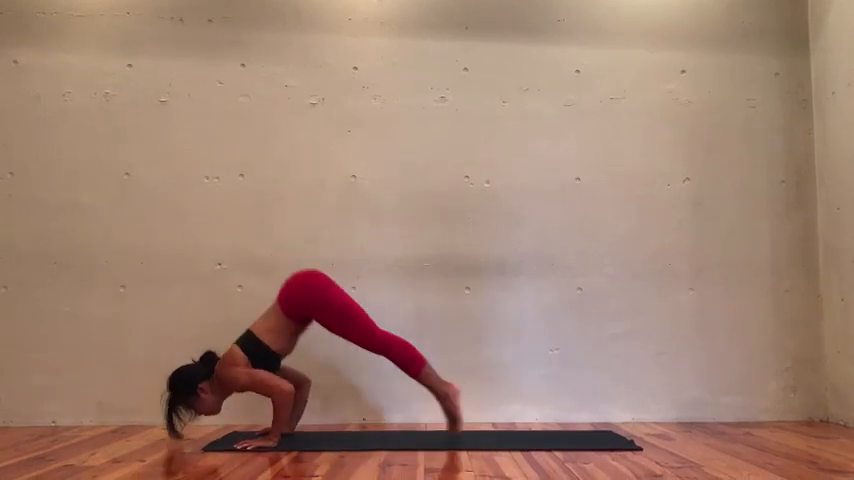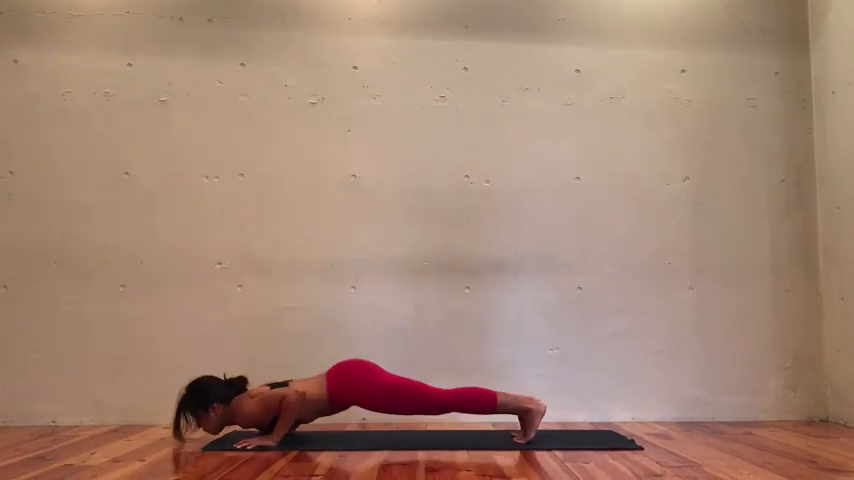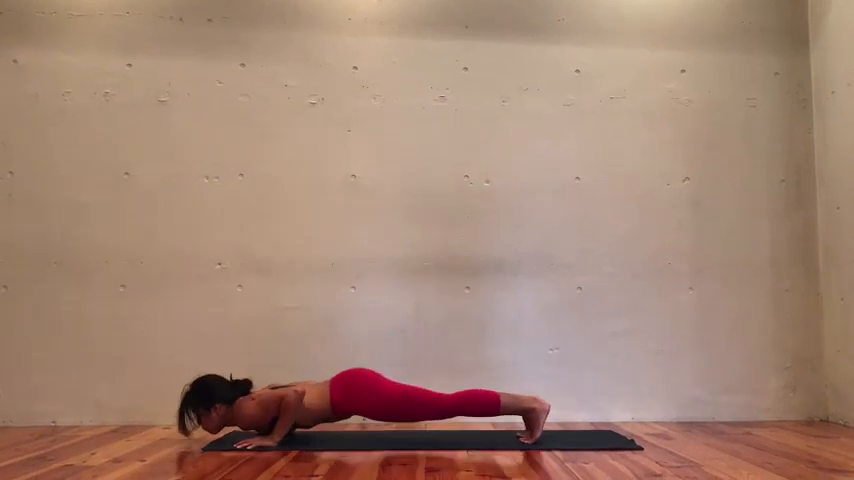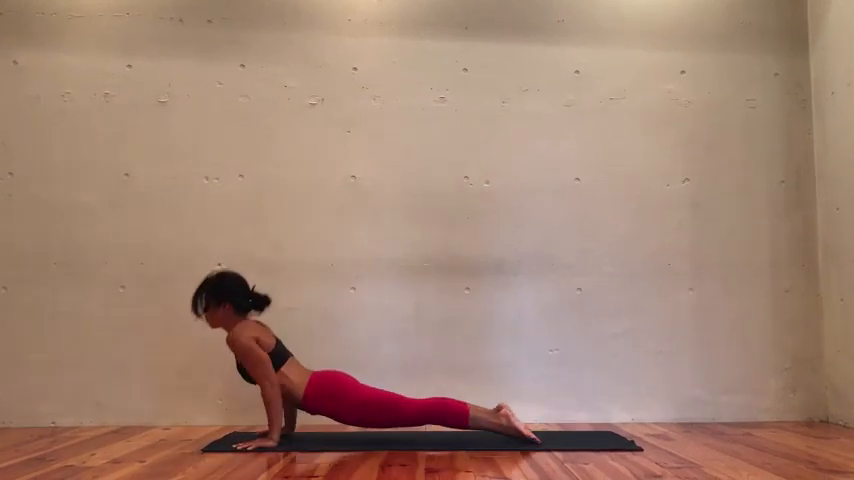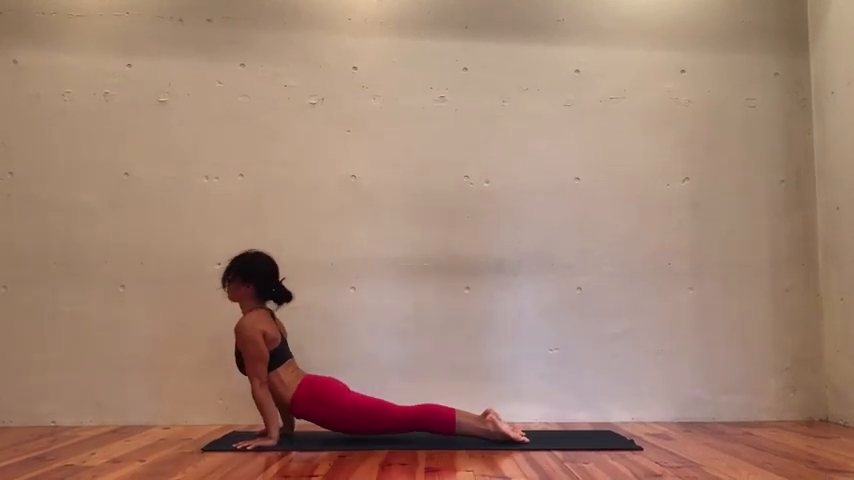
dt=0.5s
person 1, frame 1
left shoulder: (228, 375)
right shoulder: (234, 368)
left elbow: (285, 391)
right elbow: (302, 383)
left wrist: (273, 436)
right wrist: (285, 429)
left hip: (308, 292)
right hip: (305, 291)
left knee: (377, 340)
right knee: (375, 340)
left ankle: (444, 392)
person 1, frame 2
left shoulder: (244, 411)
right shoulder: (246, 400)
left elbow: (294, 396)
left wrist: (273, 437)
right wrist: (276, 428)
left hip: (351, 383)
right hip: (348, 378)
left knee: (440, 400)
right knee: (438, 400)
left ankle: (525, 405)
right ankle: (521, 404)
person 1, frame 3
left shoulder: (247, 413)
right shoulder: (250, 399)
left elbow: (294, 394)
left wrist: (273, 437)
right wrist: (281, 428)
left hip: (355, 393)
right hip: (351, 386)
left knee: (445, 405)
right knee: (443, 405)
left ankle: (528, 404)
right ankle: (526, 403)
person 1, frame 4
left shoulder: (238, 336)
right shoulder: (253, 327)
left elbow: (269, 385)
left wrist: (273, 434)
right wrist: (286, 426)
left hip: (331, 394)
right hip: (331, 386)
left knee: (417, 411)
right knee: (418, 409)
left ankle: (499, 423)
right ankle: (495, 417)
person 1, frame 5
left shoulder: (247, 325)
right shoulder: (268, 318)
left elbow: (259, 382)
left wrist: (271, 434)
right wrist: (286, 424)
left hip: (320, 401)
right hip: (321, 391)
left knee: (406, 418)
right knee: (406, 416)
left ankle: (486, 428)
right ankle: (482, 420)
